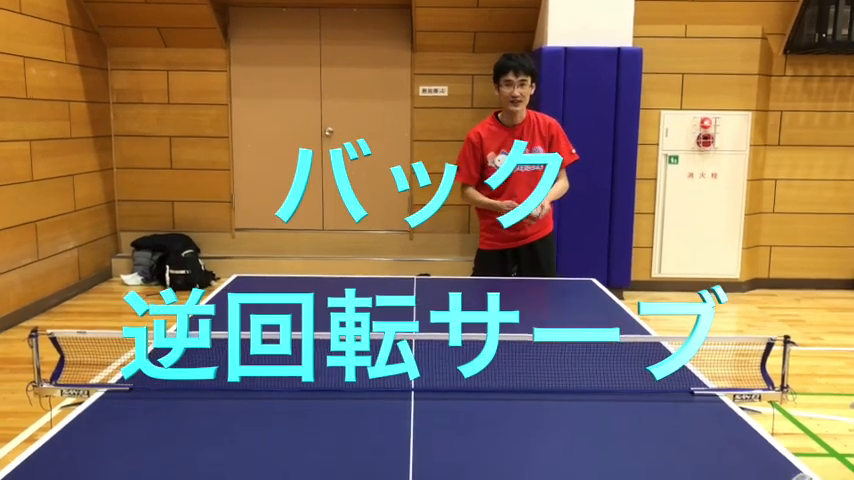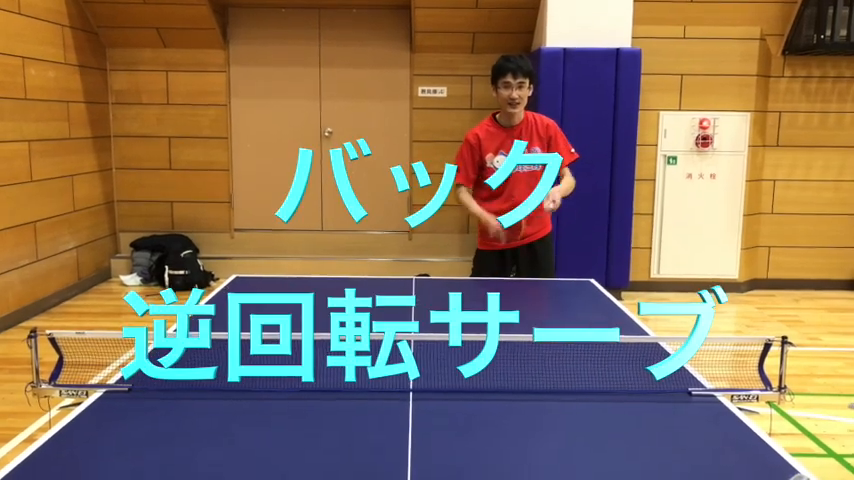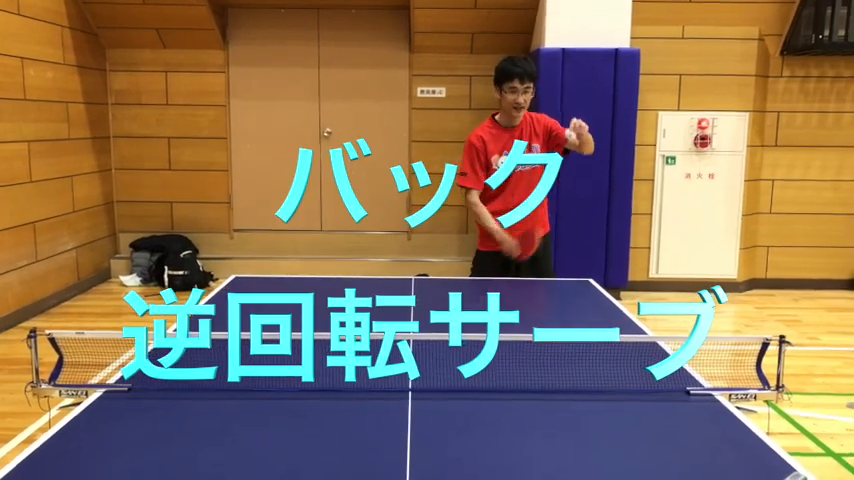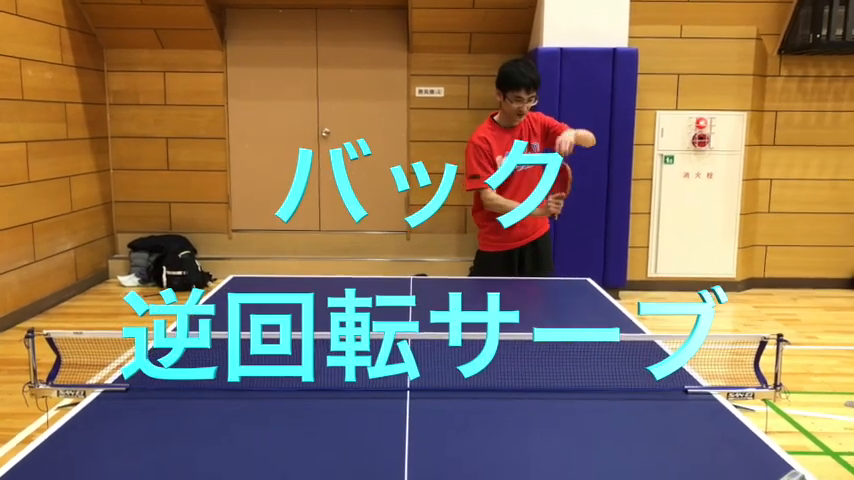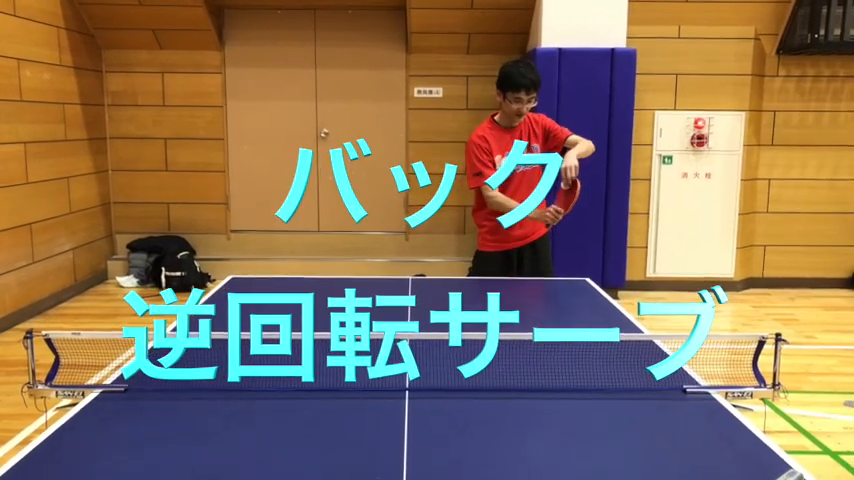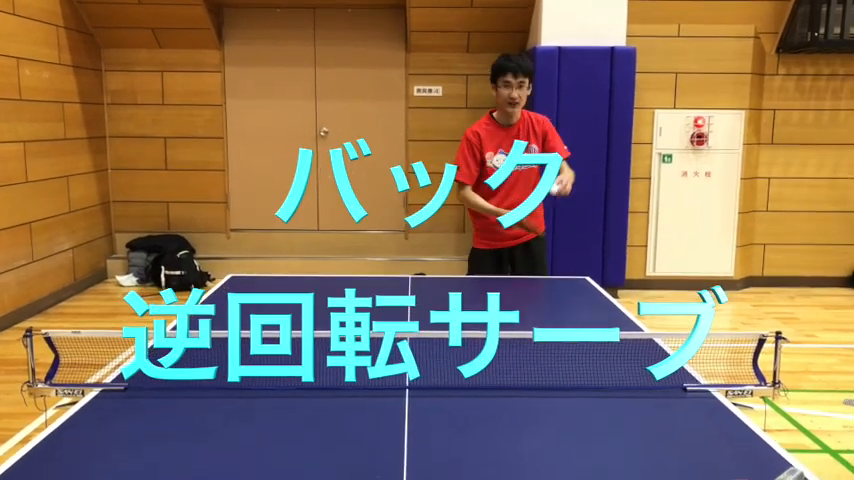
dt=0.3s
person 1, frame 1
left shoulder: (549, 127)
right shoulder: (479, 136)
left elbow: (562, 180)
right elbow: (467, 189)
left wrist: (546, 199)
right wrist: (499, 206)
left hip: (538, 236)
right hip: (494, 240)
person 1, frame 2
left shoulder: (546, 128)
right shoulder: (477, 137)
left elbow: (567, 177)
right elbow: (462, 191)
left wrist: (557, 192)
right wrist: (487, 219)
left hip: (537, 236)
right hip: (494, 241)
person 1, frame 3
left shoulder: (542, 125)
right shoulder: (480, 139)
left elbow: (586, 149)
right elbow: (472, 198)
left wrist: (582, 134)
right wrist: (501, 236)
left hip: (536, 236)
right hip: (495, 241)
person 1, frame 4
left shoulder: (538, 124)
right shoulder: (481, 140)
left elbow: (589, 139)
right elbow: (489, 199)
left wrist: (571, 136)
right wrist: (537, 210)
left hip: (536, 236)
right hip: (496, 242)
person 1, frame 5
left shoulder: (539, 125)
right shoulder: (480, 139)
left elbow: (588, 145)
right elbow: (491, 197)
left wrist: (572, 153)
right wrist: (536, 214)
left hip: (535, 237)
right hip: (495, 242)
person 1, frame 6
left shoulder: (541, 126)
right shoulder: (476, 135)
left elbow: (564, 170)
right elbow: (464, 190)
left wrist: (565, 178)
right wrist: (499, 213)
left hip: (530, 235)
right hip: (488, 240)
